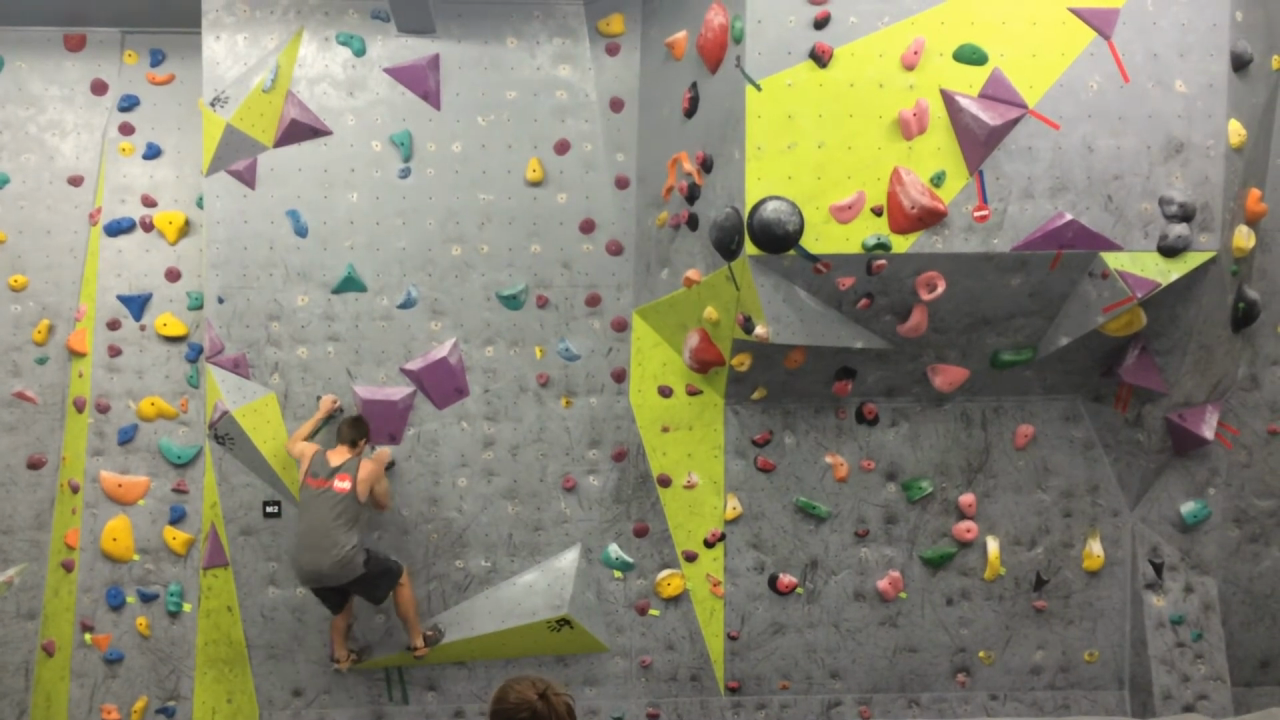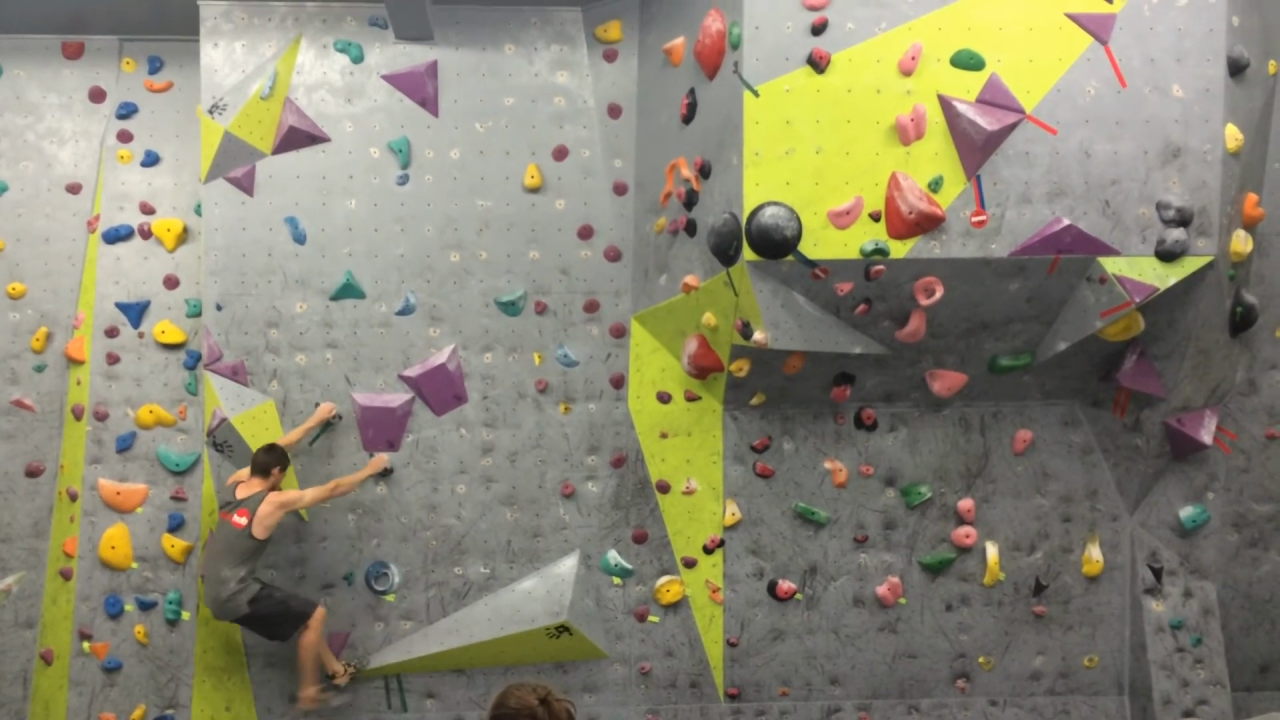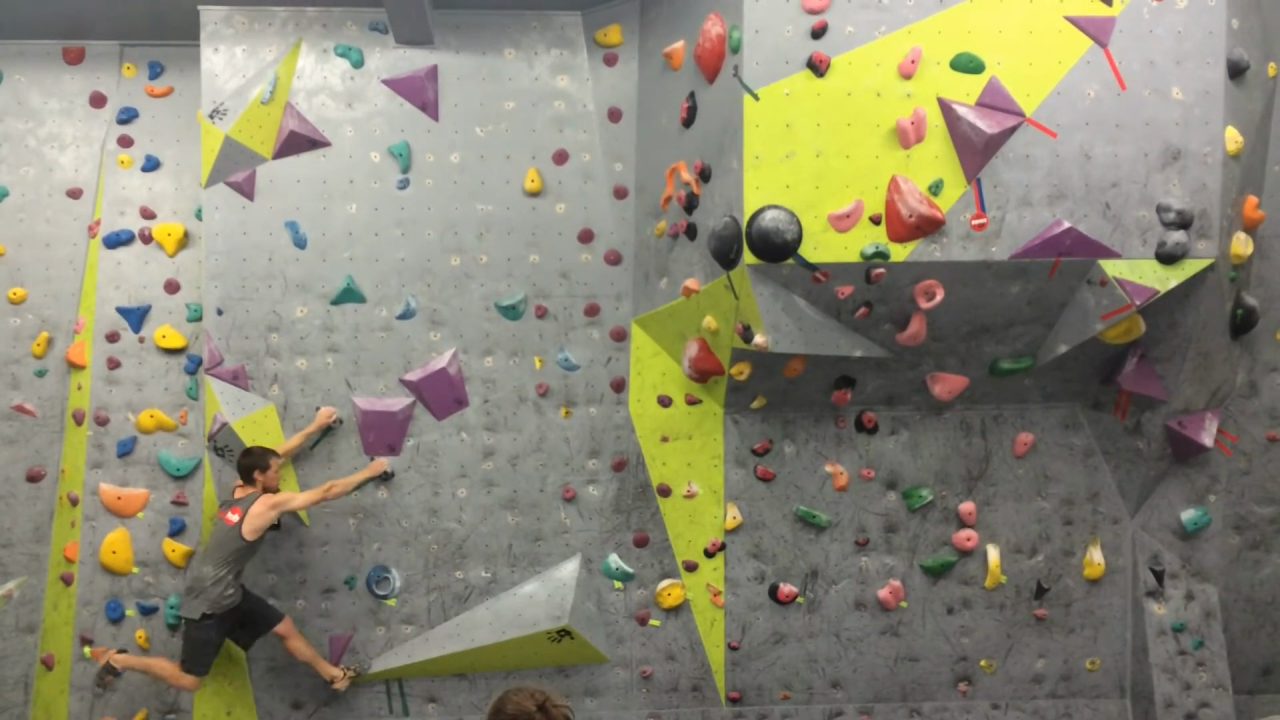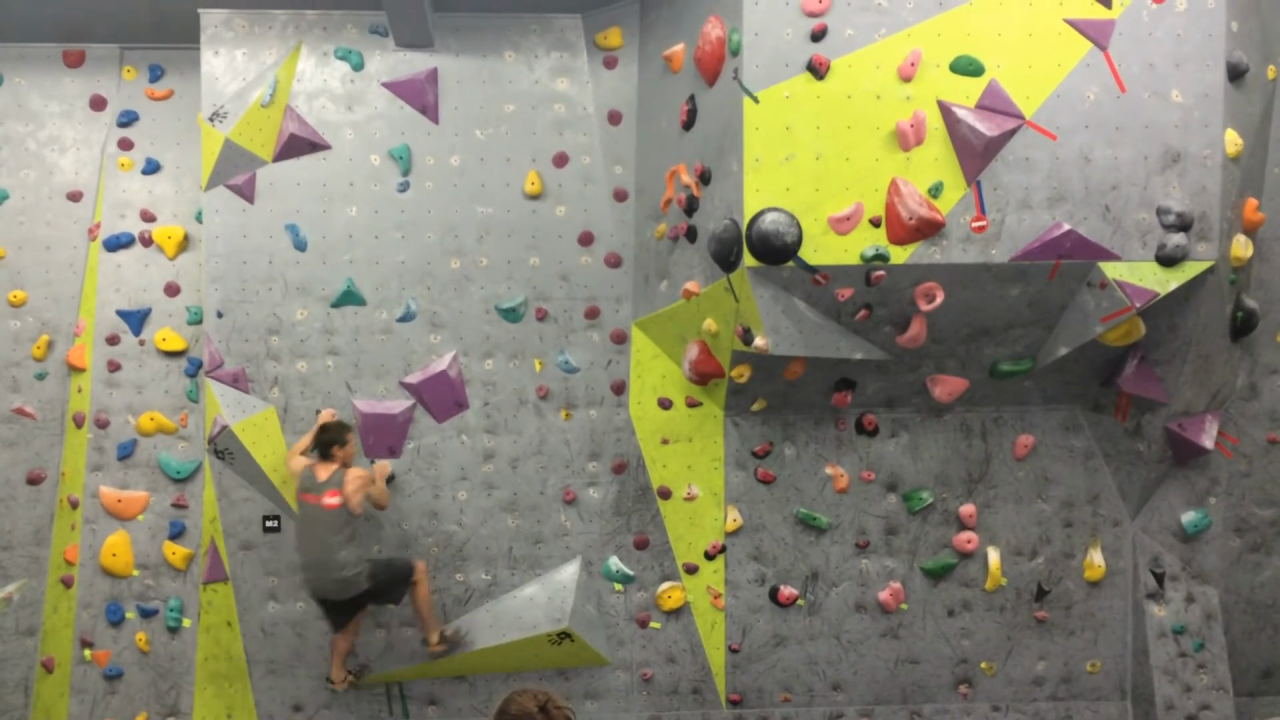
dt=0.5s
person 1, frame 1
left shoulder: (310, 455)
right shoulder: (368, 467)
left elbow: (292, 443)
right elbow: (383, 503)
left wrist: (321, 414)
left hip: (305, 566)
right hip: (342, 562)
left knee: (342, 603)
right knee: (399, 578)
left ankle: (340, 655)
right ankle: (417, 641)
person 1, frame 2
left shoulder: (238, 481)
right shoulder: (276, 502)
left elbow: (274, 451)
right elbow: (331, 490)
left wrist: (313, 422)
right wrist: (370, 469)
left hip: (222, 589)
right hip: (235, 596)
left knee: (300, 612)
right knee: (315, 615)
left ankle: (336, 669)
right ankle: (309, 691)
person 1, frame 3
left shoulder: (240, 489)
right shoulder: (269, 503)
left elbow: (277, 454)
right elbow: (327, 492)
left wrist: (314, 428)
right wrist: (369, 472)
left hip: (229, 593)
right hip: (208, 601)
left knee: (286, 628)
right knee: (189, 680)
left ankle: (334, 674)
right ankle: (118, 659)
person 1, frame 4
left shoulder: (304, 470)
right shoulder: (356, 477)
left elbow: (294, 455)
right elbow: (383, 503)
left wrist: (318, 428)
right wrist: (381, 477)
left hip: (316, 581)
right hip: (347, 576)
left knee: (348, 620)
right knee: (419, 571)
left ankle: (337, 676)
right ankle: (434, 638)
